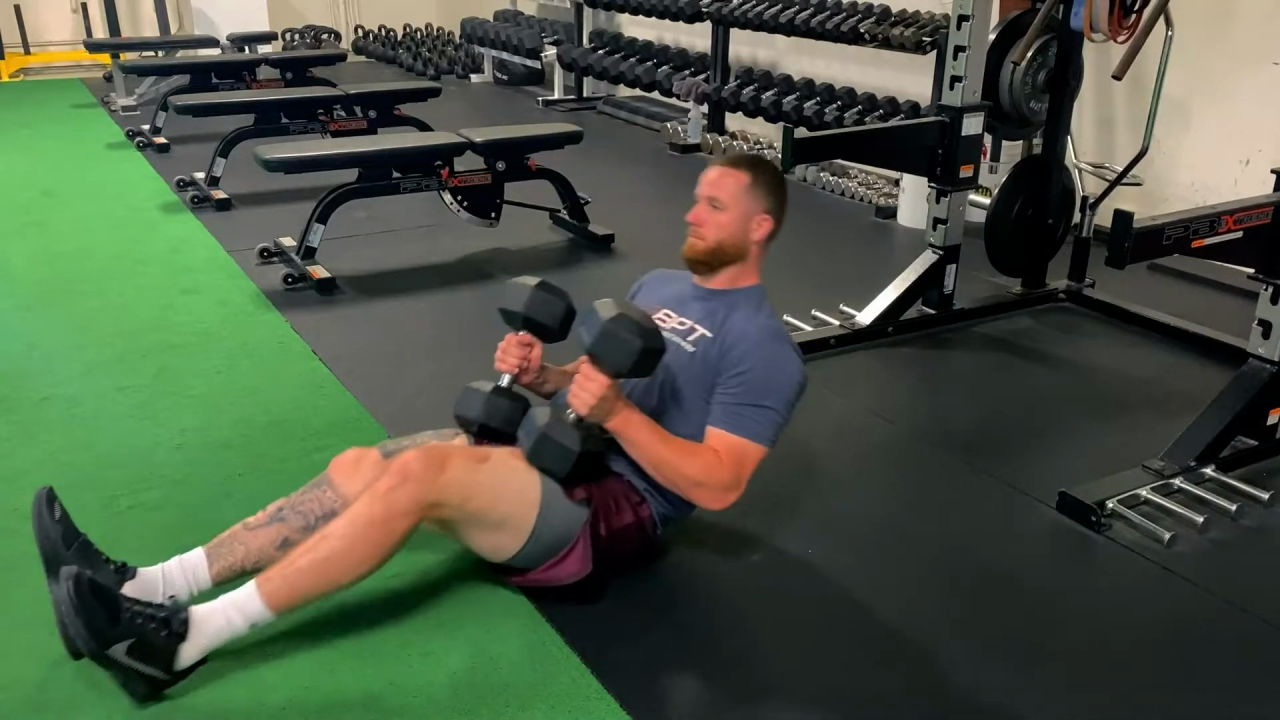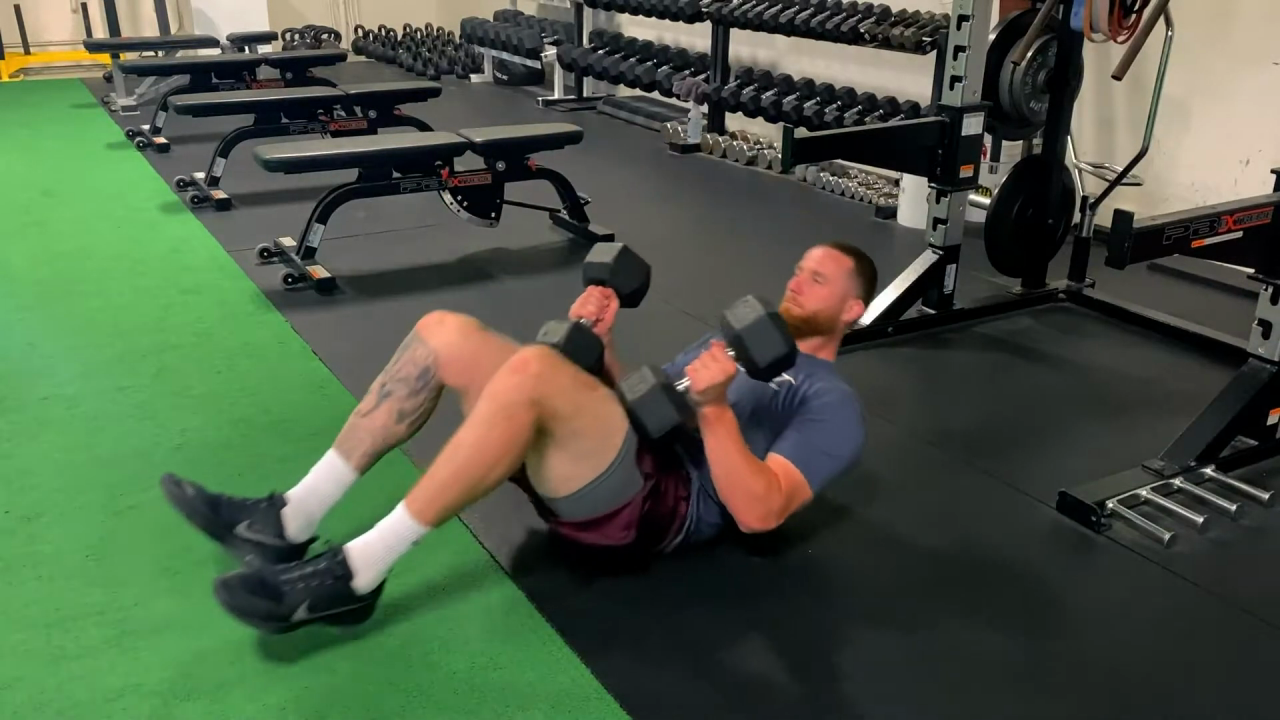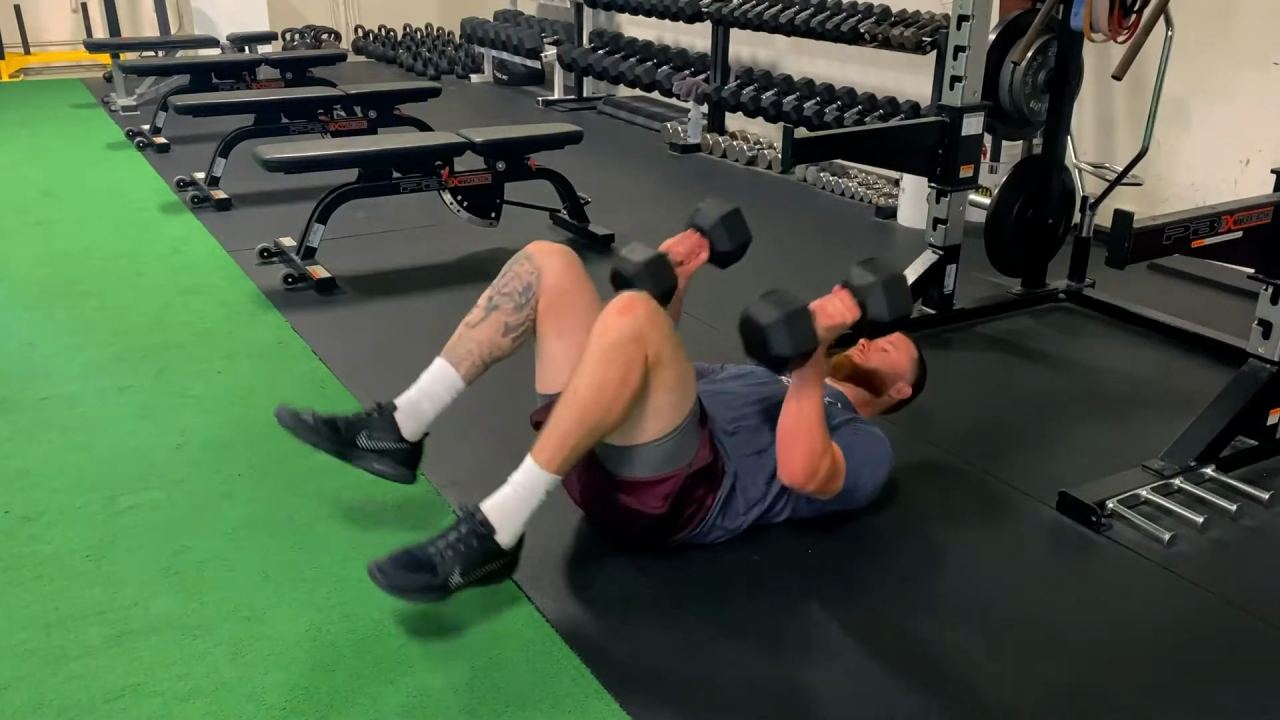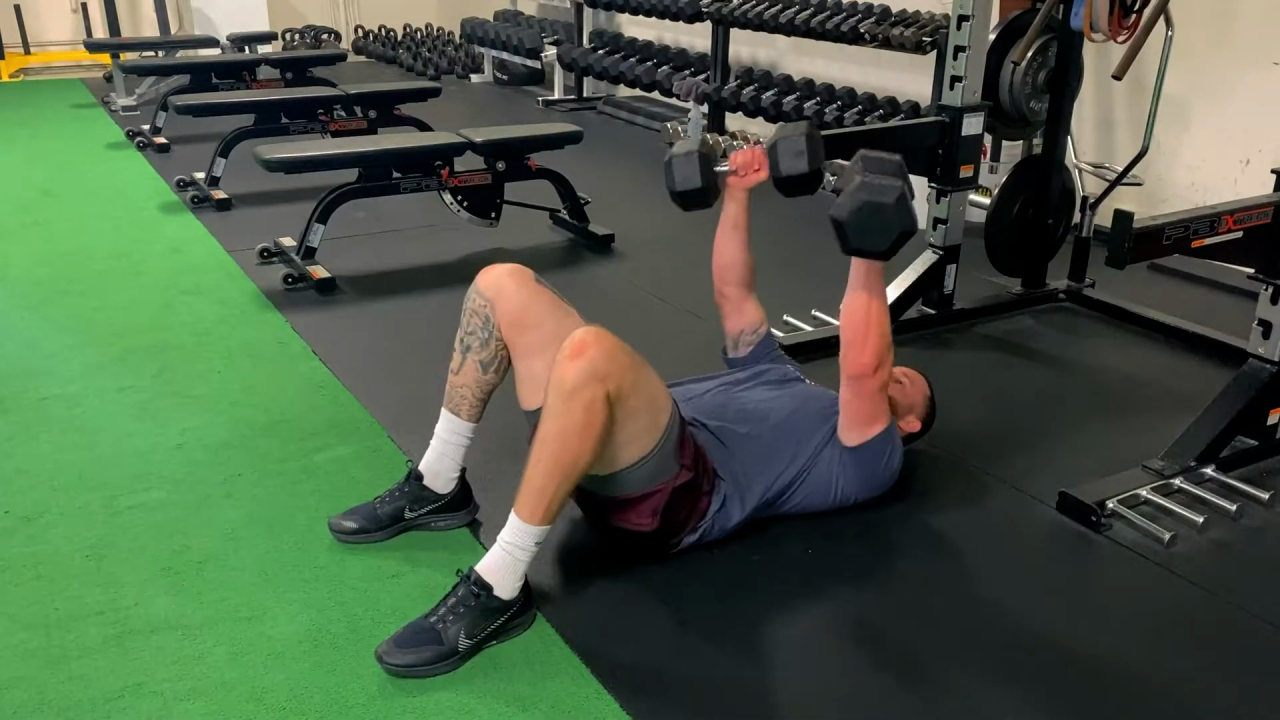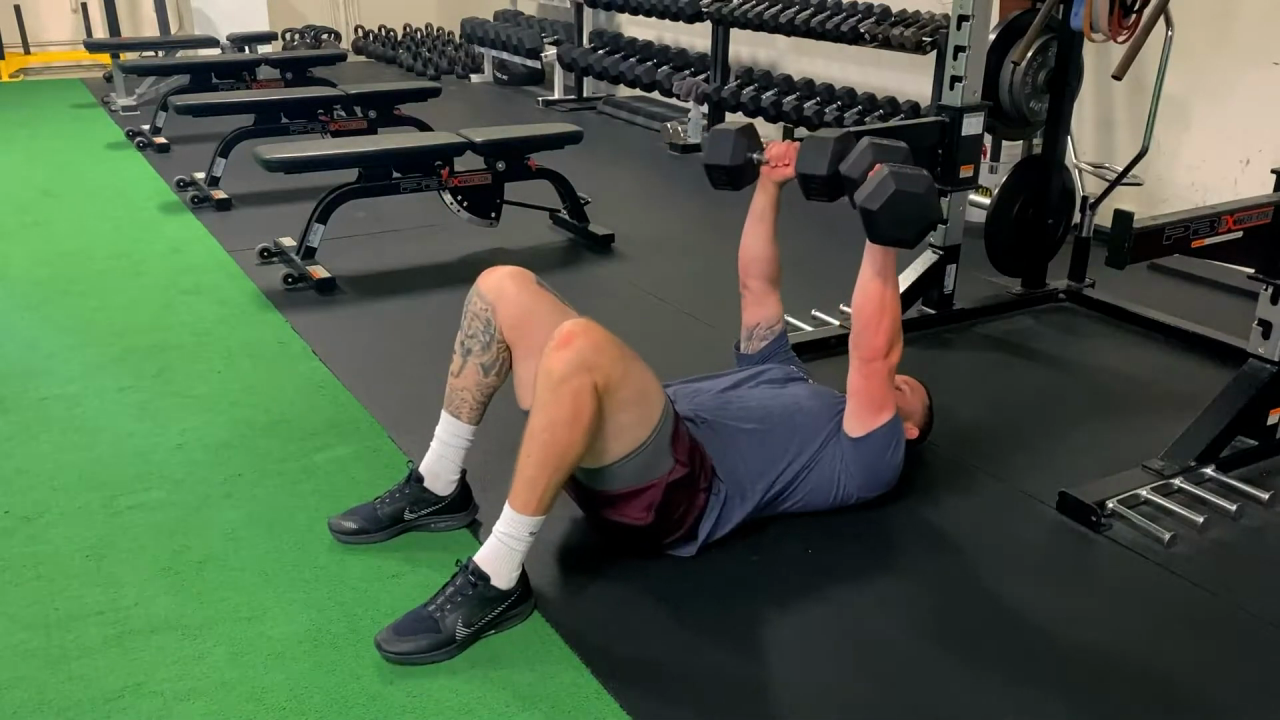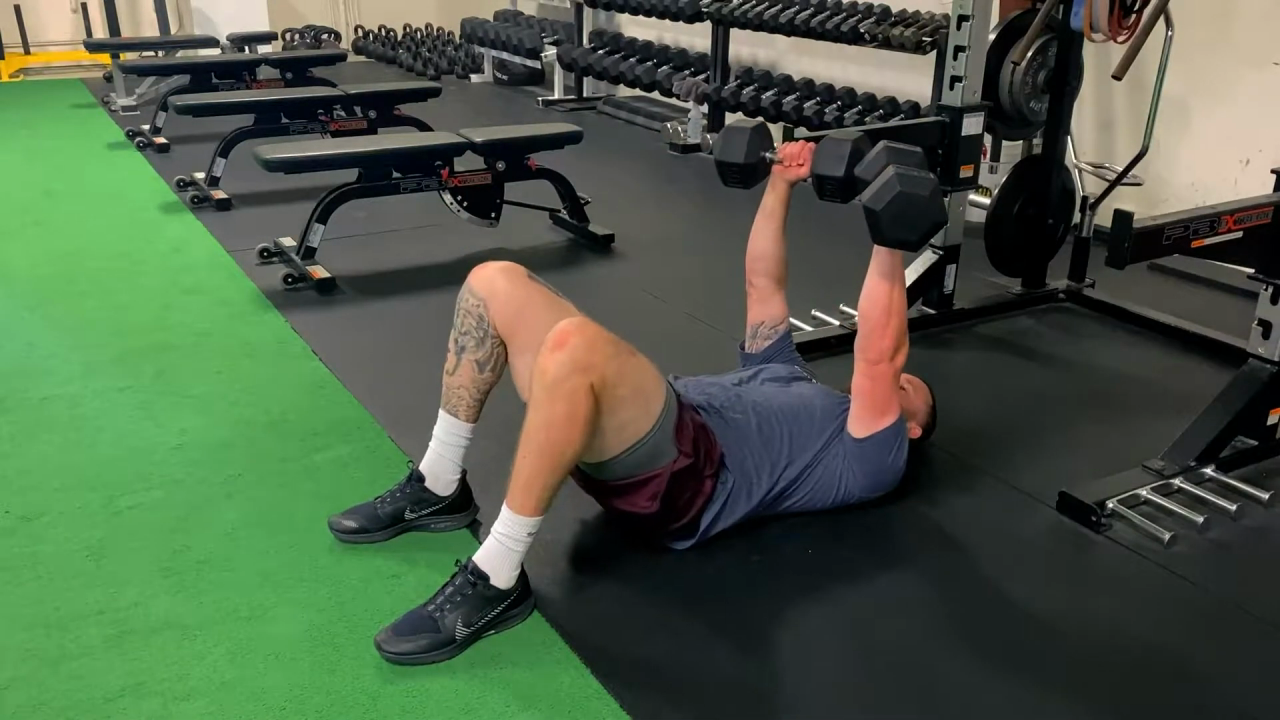
dt=0.4s
person 1, frame 1
left shoulder: (763, 348)
right shoulder: (661, 284)
left elbow: (719, 485)
left wrist: (616, 414)
right wrist: (539, 374)
left hip: (612, 506)
left knee: (422, 474)
right knee: (354, 472)
left ankle: (183, 638)
right ankle: (144, 589)
person 1, frame 2
left shoulder: (832, 406)
left elbow: (759, 511)
left wrist: (715, 407)
right wrist: (601, 345)
left hip: (653, 502)
right hip: (596, 458)
left knee: (531, 369)
right knee: (445, 333)
left ankle: (356, 573)
right ankle: (293, 518)
person 1, frame 3
left shoulder: (865, 445)
right shoulder: (769, 375)
left elbow: (799, 473)
right elbow: (664, 380)
left wrist: (812, 358)
right wrist: (673, 277)
left hip: (672, 491)
right hip: (602, 458)
left knee: (630, 314)
right knee: (548, 261)
left ankle: (493, 532)
right ankle: (397, 429)
person 1, frame 4
left shoulder: (870, 456)
right shoulder: (781, 377)
left elbow: (859, 365)
right elbow: (733, 291)
left wrist: (868, 254)
right wrist: (736, 196)
left hip: (669, 491)
right hip: (605, 444)
left knee: (589, 351)
right knee: (503, 285)
left ankle: (499, 588)
right ankle: (437, 486)
person 1, frame 5
left shoulder: (867, 458)
right shoulder: (789, 382)
left elbow: (874, 350)
right elbow: (756, 284)
left wrist: (881, 235)
right wrist: (767, 187)
left hip: (669, 485)
right hip: (606, 444)
left knee: (578, 343)
right knee: (504, 289)
left ankle: (495, 581)
right ankle: (437, 488)
person 1, frame 6
left shoulder: (871, 458)
right shoulder: (794, 380)
left elbow: (878, 354)
right elbow: (763, 282)
left wrist: (888, 238)
right wrist: (779, 184)
left hip: (680, 470)
right hip: (615, 433)
left knee: (573, 345)
right knee: (494, 284)
left ankle: (495, 580)
right ankle: (437, 487)
